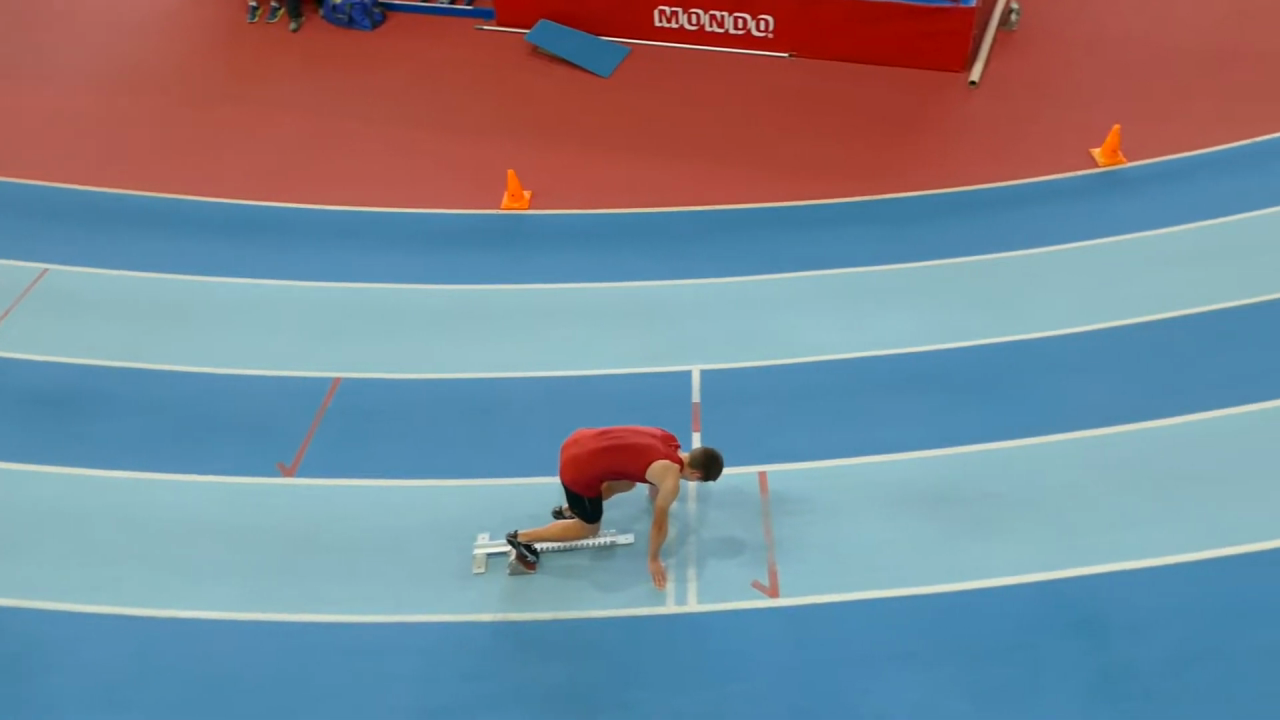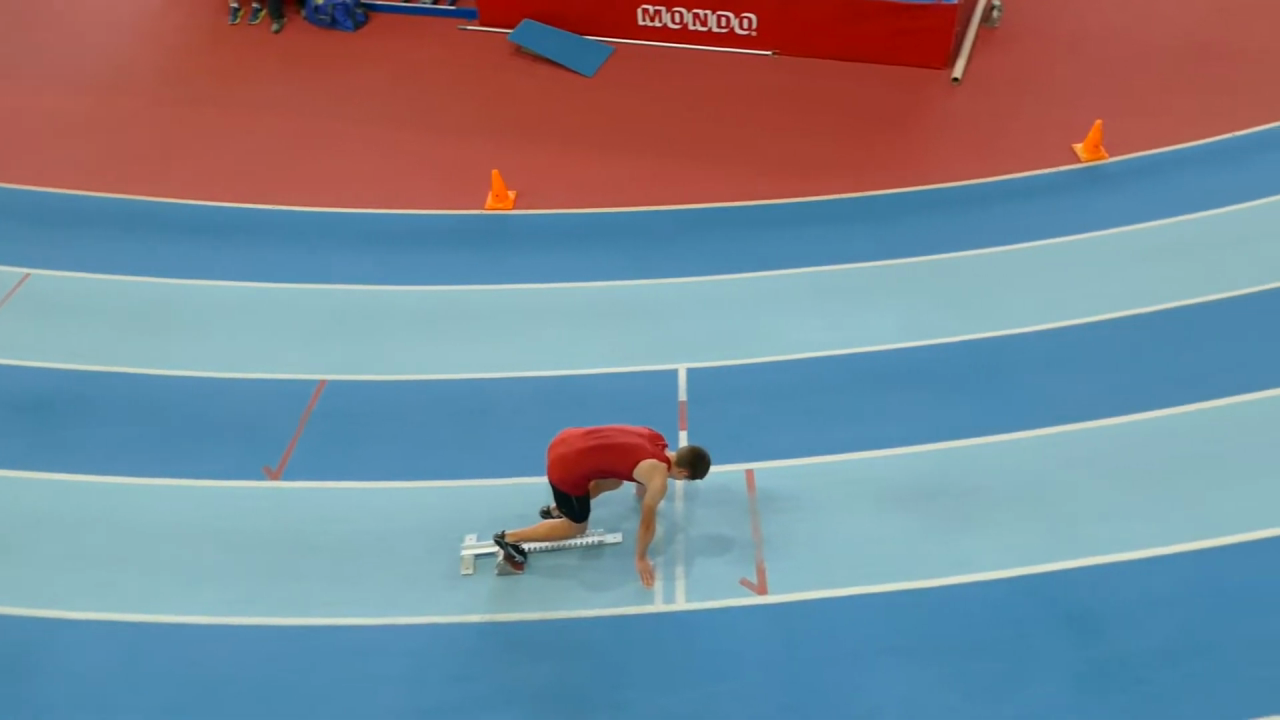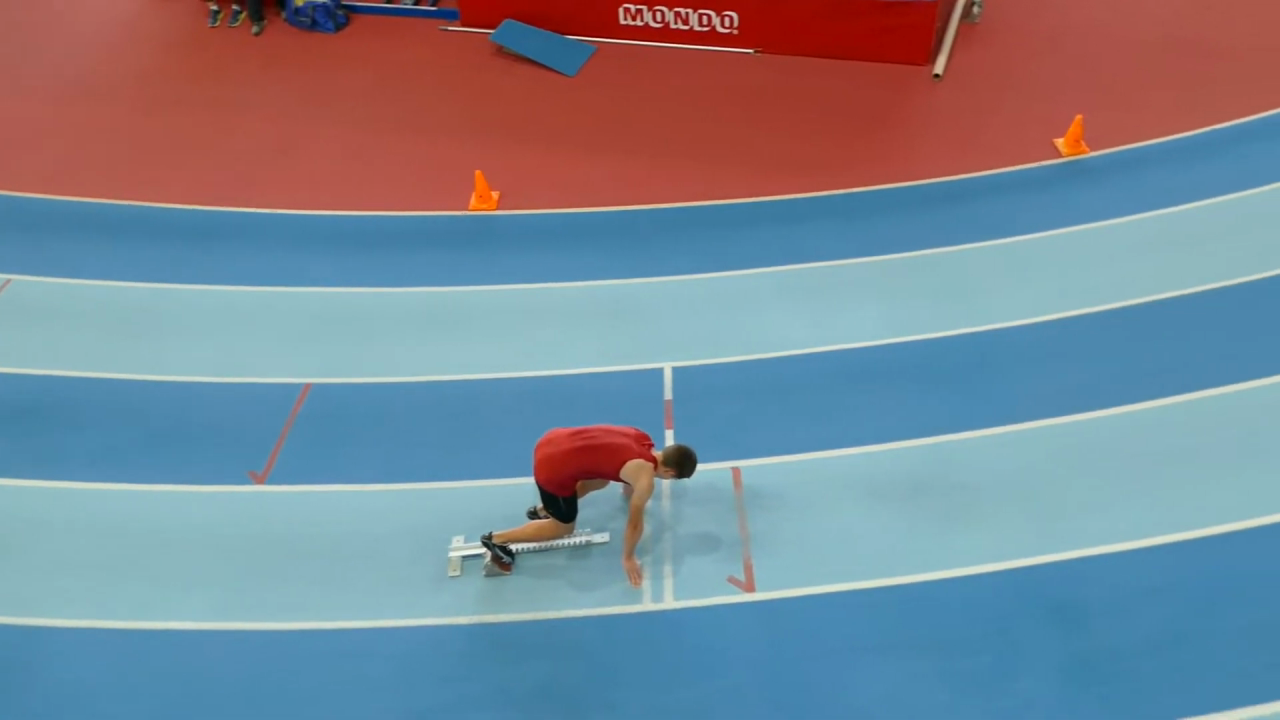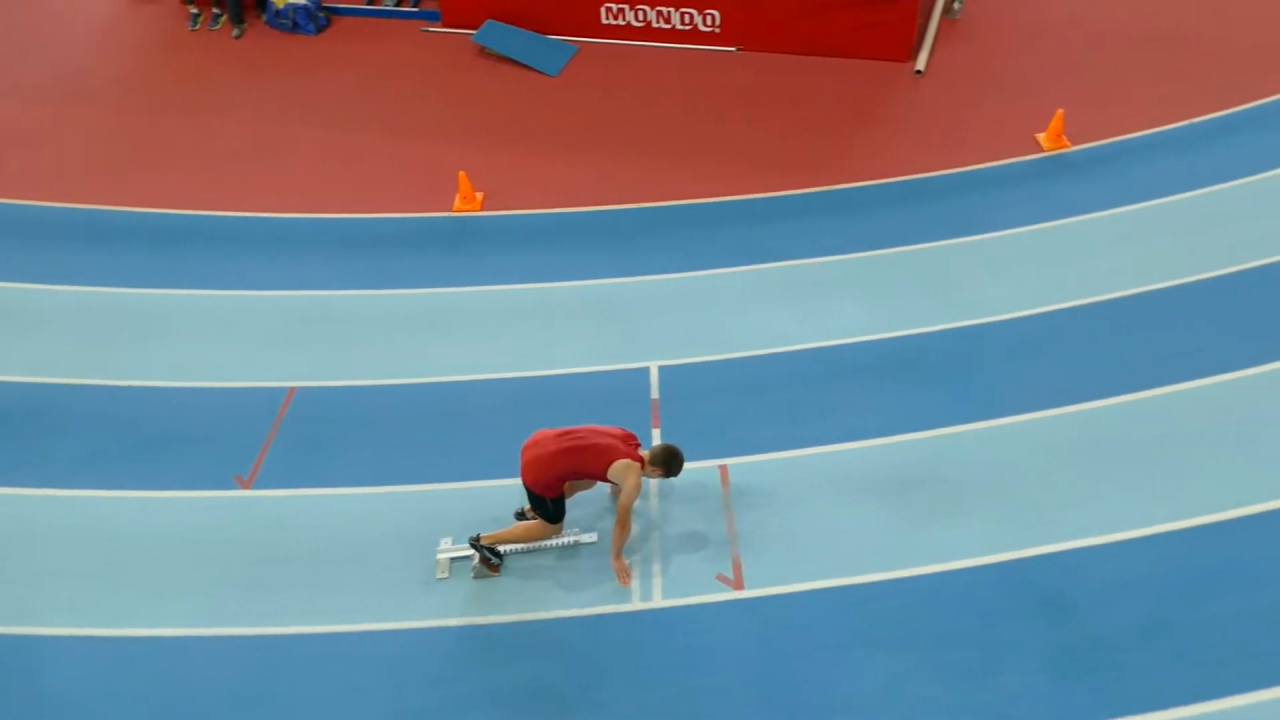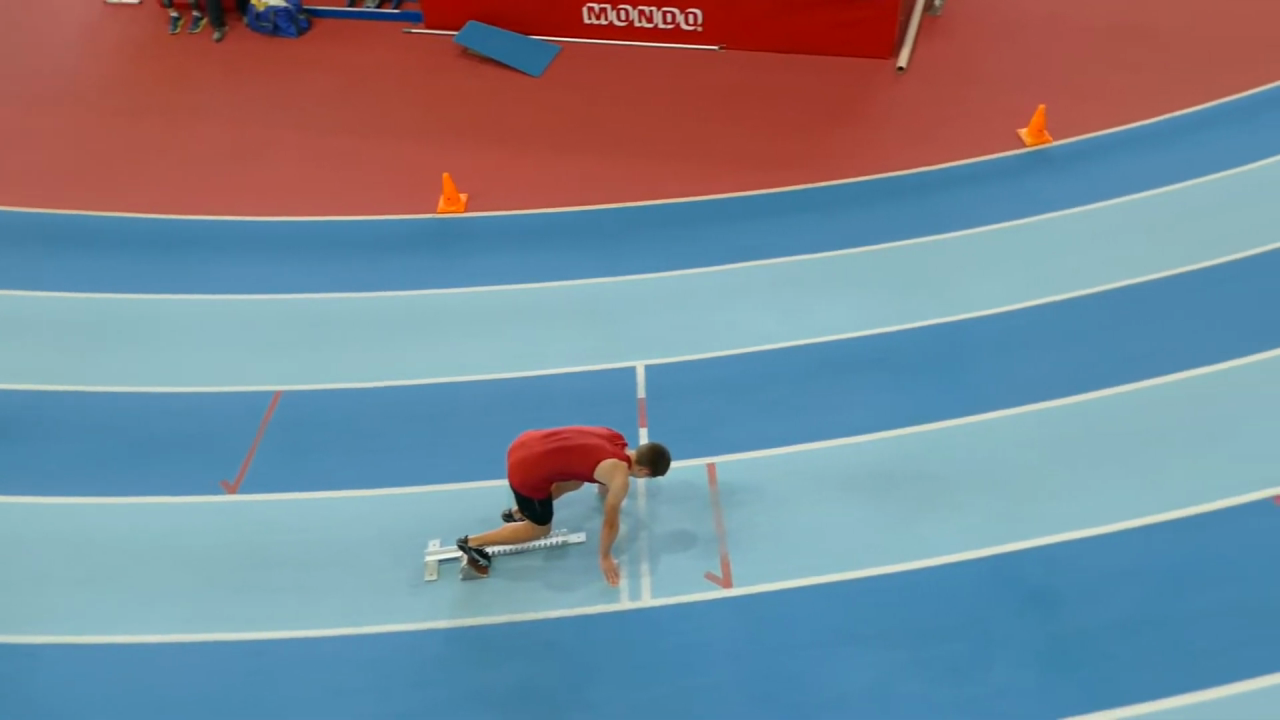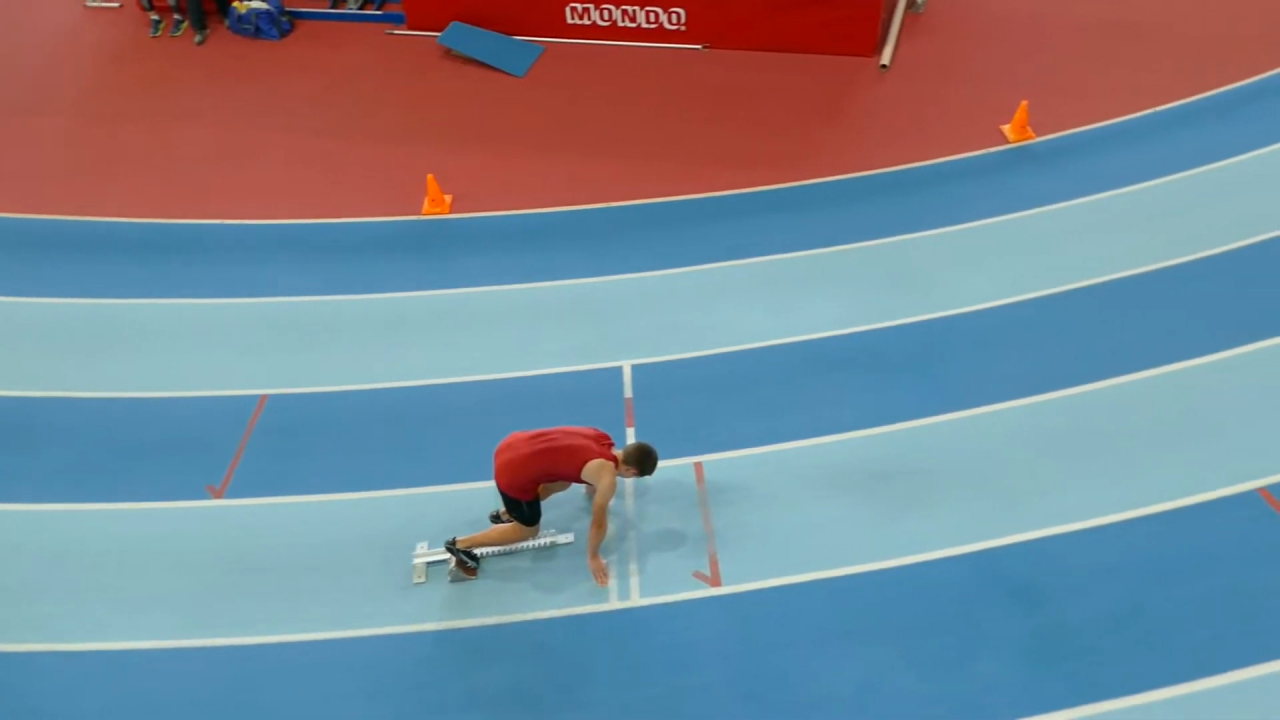
dt=0.1s
person 1, frame 1
left shoulder: (670, 442)
right shoulder: (671, 480)
right elbow: (659, 524)
left wrist: (655, 494)
right wrist: (653, 560)
left hip: (579, 441)
right hip: (578, 468)
right knee: (590, 527)
left ankle: (567, 510)
right ankle: (521, 538)
person 1, frame 2
left shoulder: (657, 440)
right shoulder: (658, 479)
right elbow: (647, 522)
left wrist: (643, 493)
right wrist: (641, 559)
left hip: (566, 440)
right hip: (566, 467)
right knee: (577, 526)
left ankle: (555, 510)
right ankle: (509, 539)
person 1, frame 3
left shoulder: (643, 440)
right shoulder: (645, 479)
right elbow: (635, 523)
left wrist: (630, 493)
right wrist: (628, 558)
left hip: (552, 440)
right hip: (552, 468)
right knee: (564, 526)
left ankle: (542, 510)
right ankle: (496, 539)
person 1, frame 4
left shoulder: (630, 439)
right shoulder: (632, 479)
right elbow: (623, 522)
left wrist: (617, 492)
right wrist: (617, 558)
left hip: (540, 441)
right hip: (540, 469)
right knee: (552, 527)
left ankle: (530, 511)
right ankle: (484, 541)
person 1, frame 5
left shoulder: (616, 440)
right shoulder: (620, 478)
right elbow: (610, 522)
left wrist: (604, 492)
right wrist: (605, 558)
left hip: (525, 443)
right hip: (526, 471)
right knee: (541, 528)
left ankle: (518, 513)
right ankle: (472, 543)
person 1, frame 6
left shoulder: (603, 439)
right shoulder: (607, 478)
right elbow: (599, 522)
left wrist: (592, 492)
right wrist: (593, 558)
left hip: (512, 445)
right hip: (514, 473)
right knee: (529, 530)
left ankle: (505, 514)
right ankle: (460, 545)
